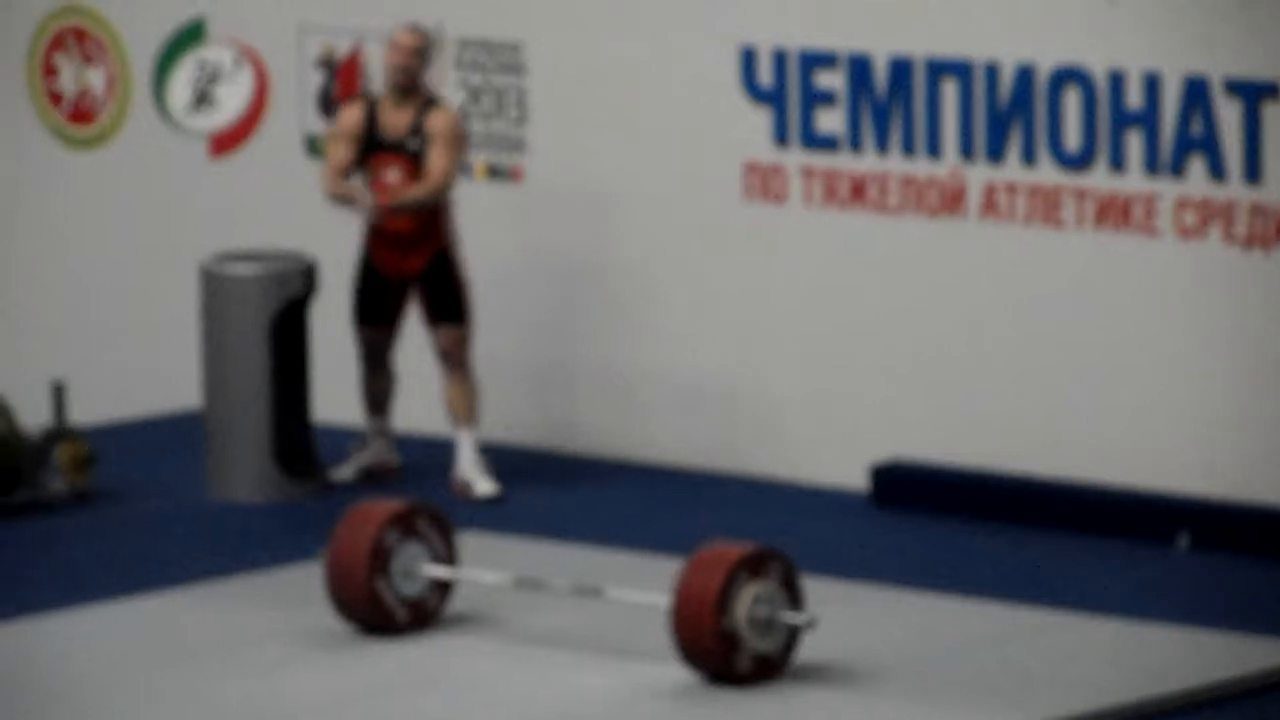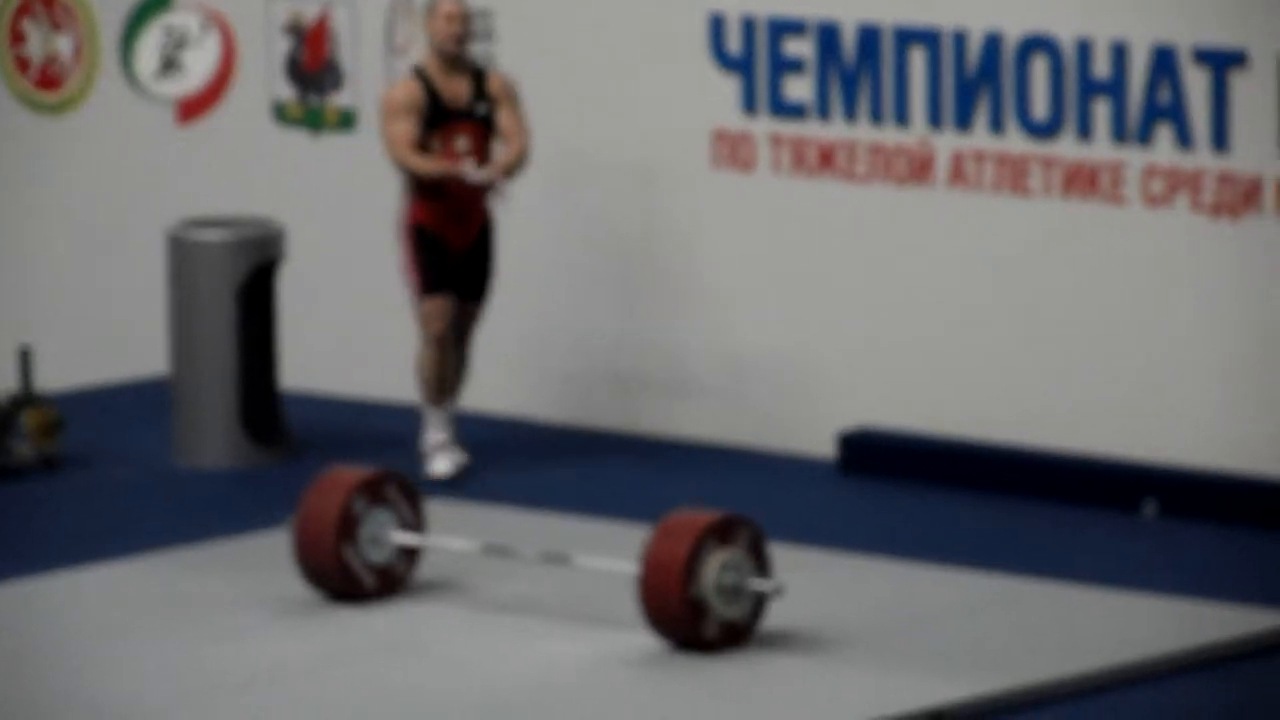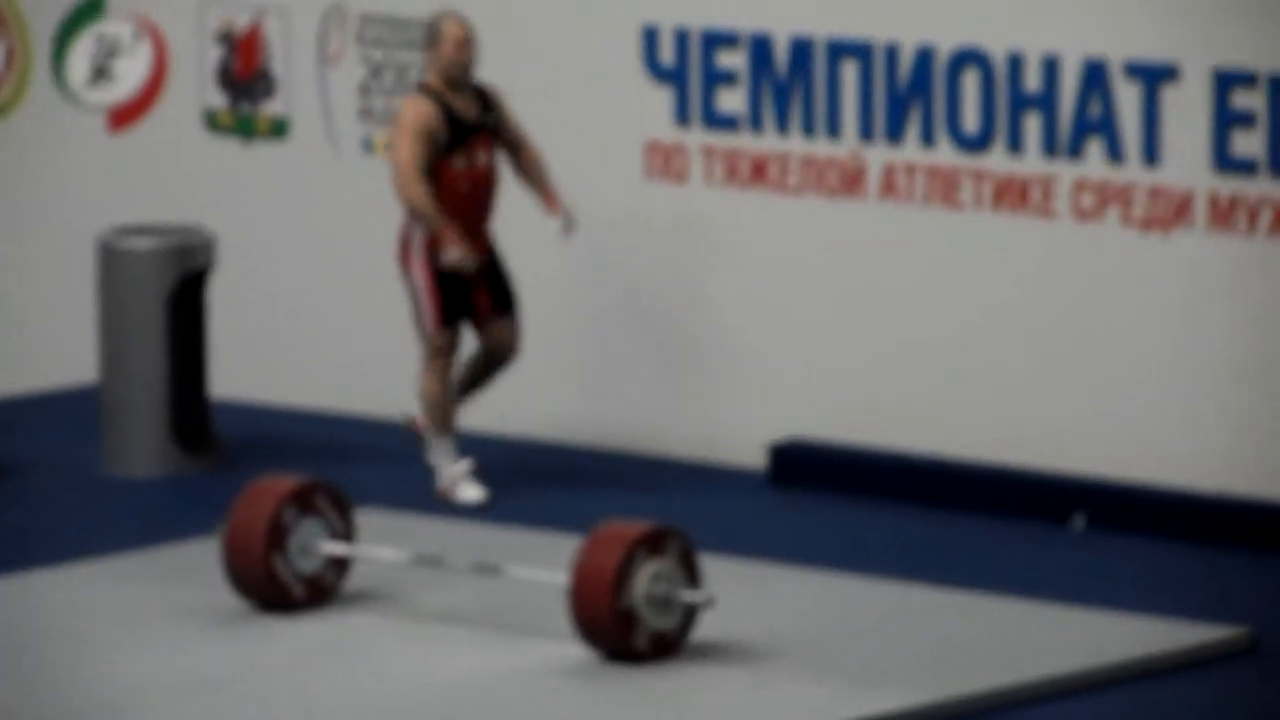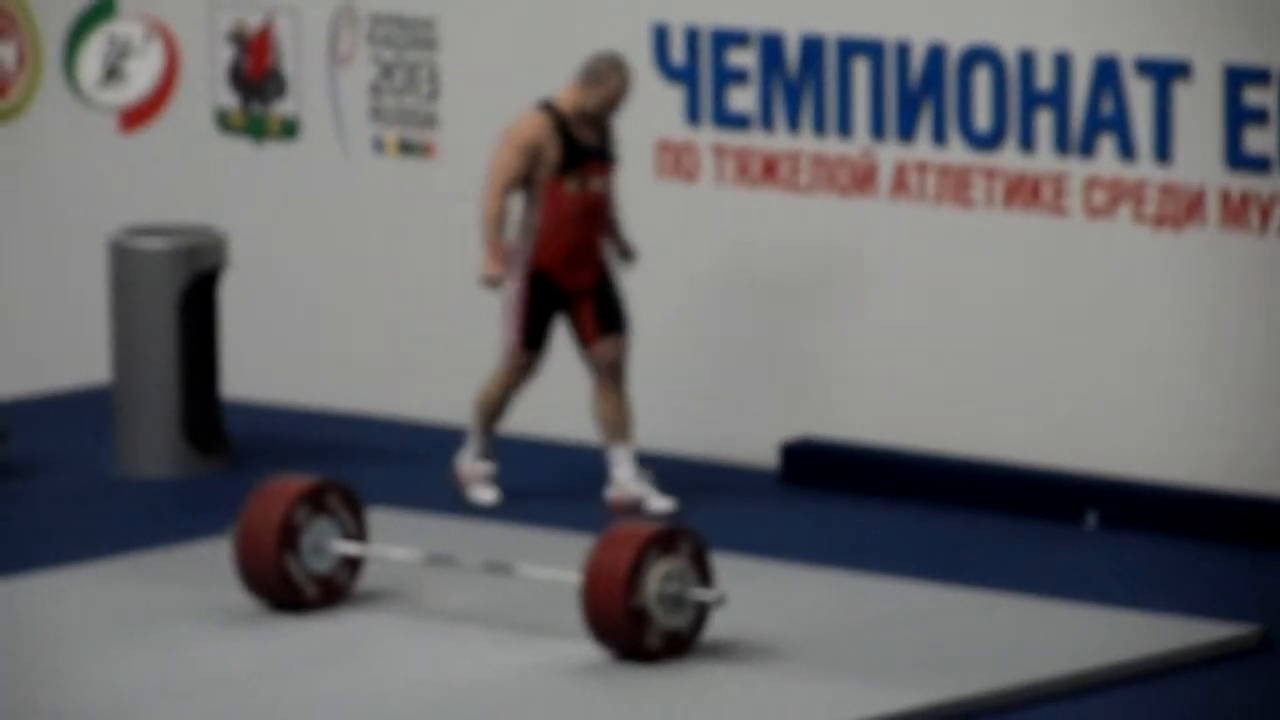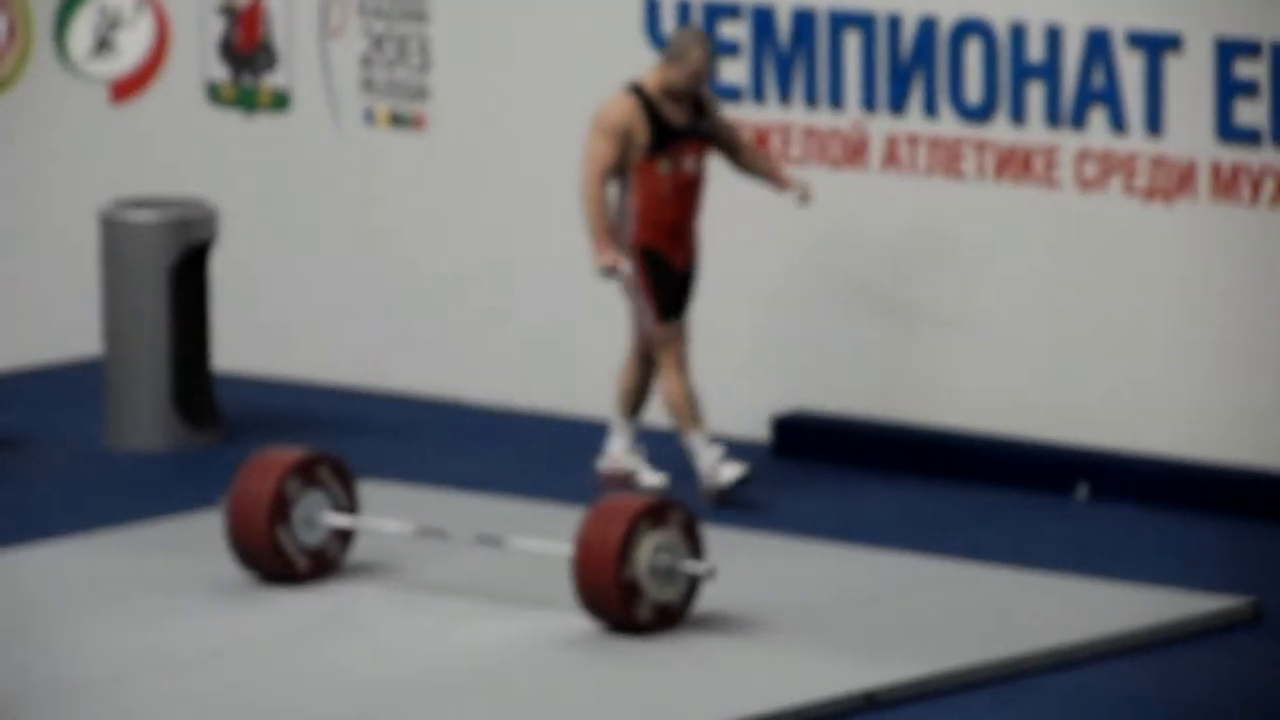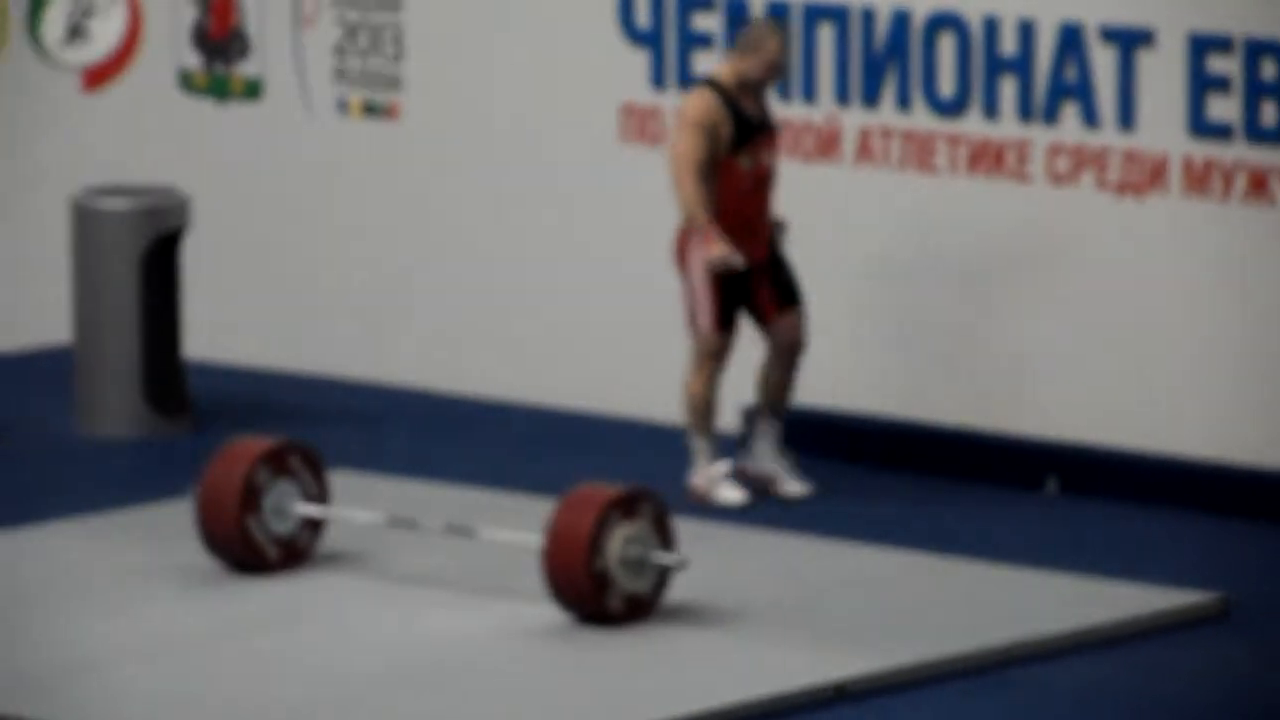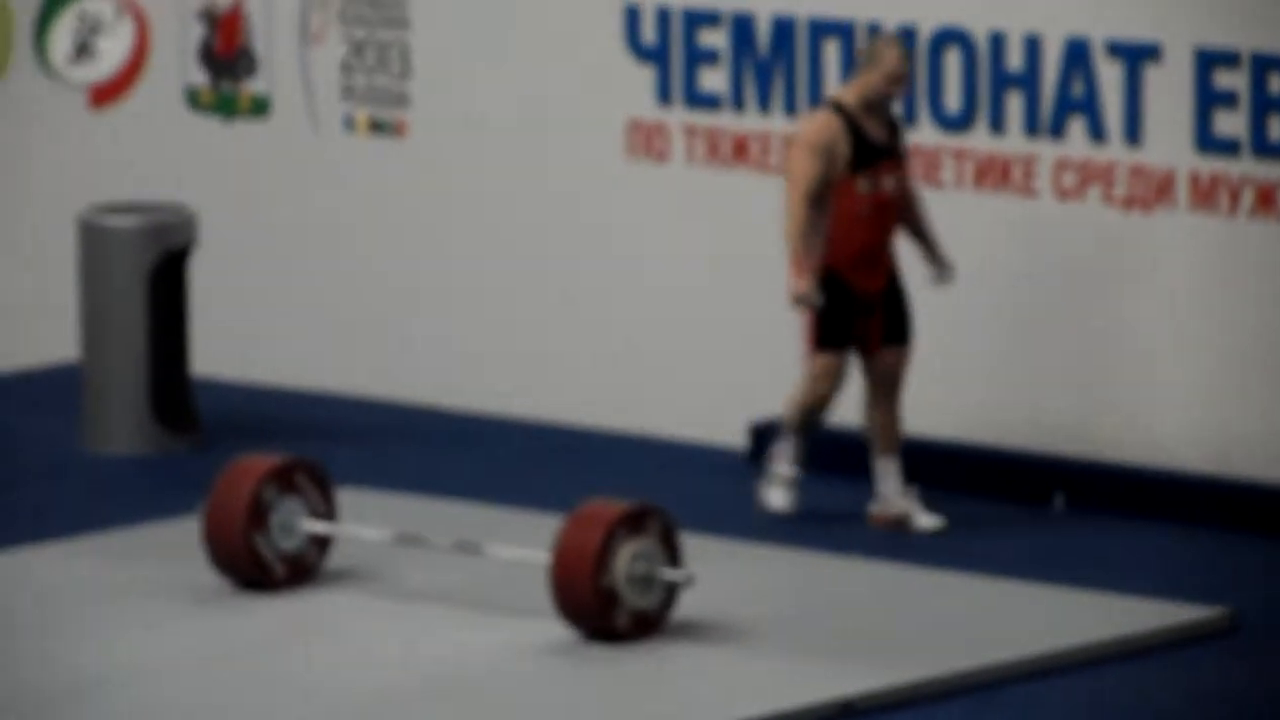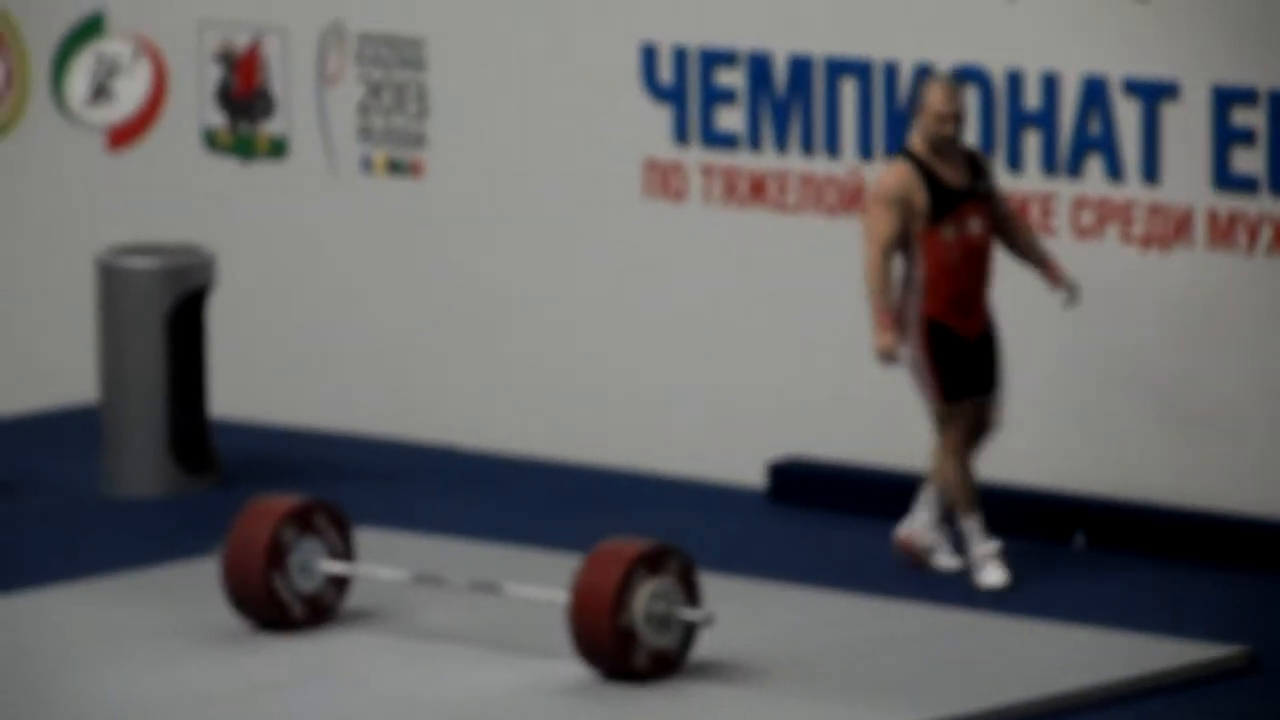
dt=0.5s
person 1, frame 1
left shoulder: (441, 120)
right shoulder: (353, 117)
left elbow: (436, 187)
right elbow: (332, 179)
left wrist: (381, 201)
right wrist: (352, 194)
left hip: (434, 249)
right hip: (381, 250)
left knee: (453, 353)
right knee: (372, 349)
left ankle: (468, 463)
right ankle: (379, 447)
person 1, frame 2
left shoulder: (495, 85)
right shoulder: (406, 91)
left elbow: (518, 143)
right elbow: (404, 158)
left wrist: (495, 174)
right wrist: (459, 170)
left hip: (475, 224)
right hip: (426, 224)
left knee: (461, 332)
right knee: (436, 327)
left ankle: (434, 432)
right ankle: (438, 436)
person 1, frame 3
left shoulder: (486, 98)
right shoulder: (418, 110)
left elbow: (521, 150)
right elbow: (407, 183)
left wrist: (552, 202)
right wrist: (447, 239)
left hip: (476, 244)
right hip: (431, 247)
left knee: (504, 344)
right knee: (441, 352)
left ankle: (437, 420)
right ankle: (449, 467)
person 1, frame 4
left shoulder: (601, 127)
right shoulder: (535, 129)
right elbow: (497, 191)
left wrist: (618, 238)
right wrist: (494, 255)
left hip: (589, 266)
right hip: (540, 268)
left knee: (612, 364)
right knee: (516, 369)
left ankle: (625, 480)
right ankle: (473, 459)
person 1, frame 5
left shoulder: (699, 105)
right shoulder: (623, 111)
left elbow: (736, 146)
right elbow: (594, 180)
left wrist: (784, 181)
right wrist: (603, 245)
left hip: (681, 244)
right hip: (639, 248)
left knee: (648, 348)
right knee: (672, 353)
left ankle: (618, 452)
right ankle: (708, 462)
person 1, frame 6
left shoulder: (753, 99)
right shoulder: (701, 107)
right elbow: (687, 180)
right wrist: (712, 239)
left hip: (756, 244)
right hip: (713, 249)
left knee: (791, 339)
right knee: (712, 354)
left ankle: (762, 455)
right ankle: (704, 469)
person 1, frame 7
left shoulder: (889, 124)
right shoulder: (824, 128)
left elbow: (901, 192)
right elbow: (799, 200)
left wrist: (931, 249)
right wrist: (800, 270)
left hip: (878, 271)
right hip: (830, 274)
left knee: (887, 378)
right knee: (825, 380)
left ankle: (891, 497)
right ankle: (784, 459)
person 1, frame 8
left shoulder: (974, 162)
right shoulder: (899, 179)
left elbow: (1006, 223)
right elbow: (878, 254)
left wrist: (1051, 269)
right wrist: (883, 326)
left hip: (975, 314)
right hip: (929, 319)
left knee: (975, 426)
right knee: (954, 429)
left ankle: (918, 527)
right ankle: (979, 547)
